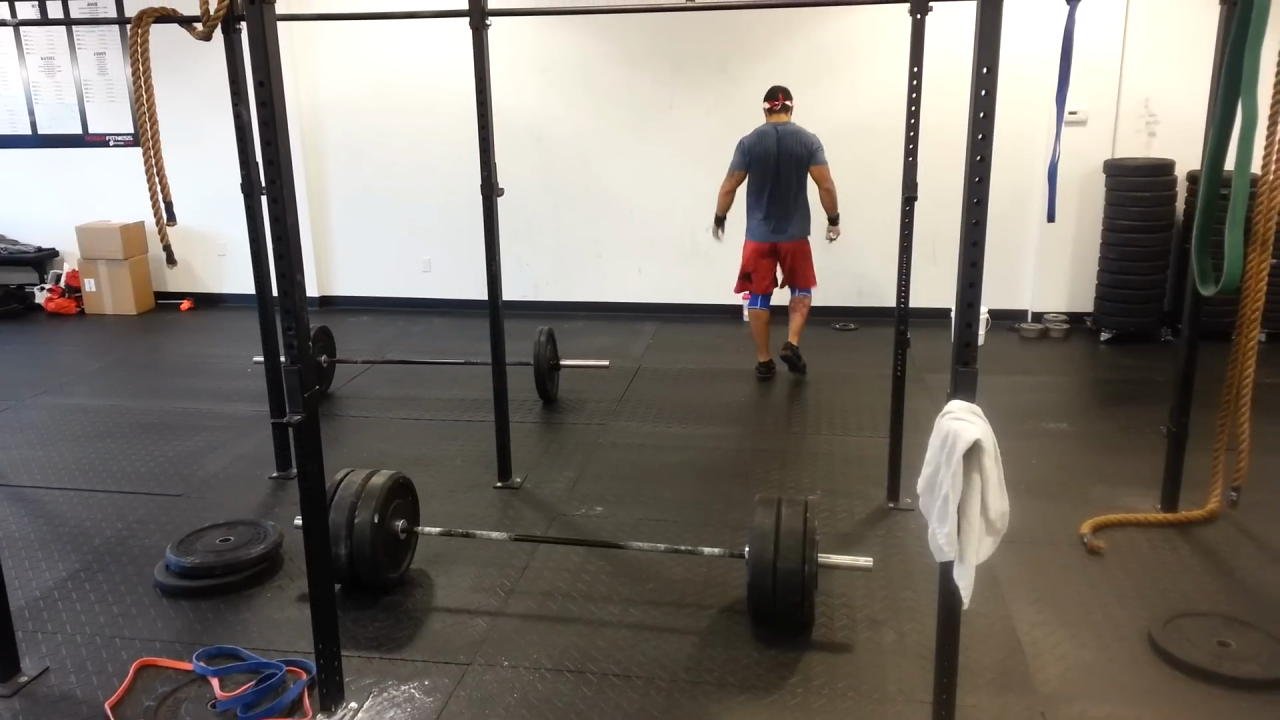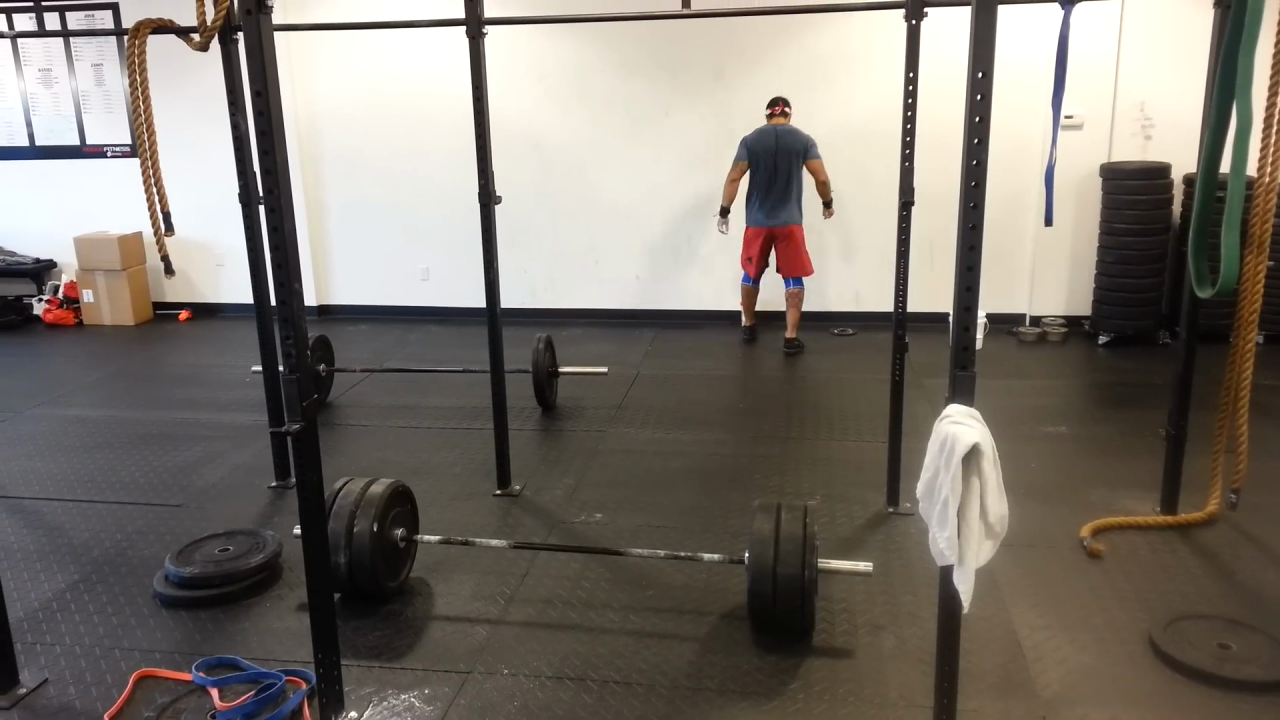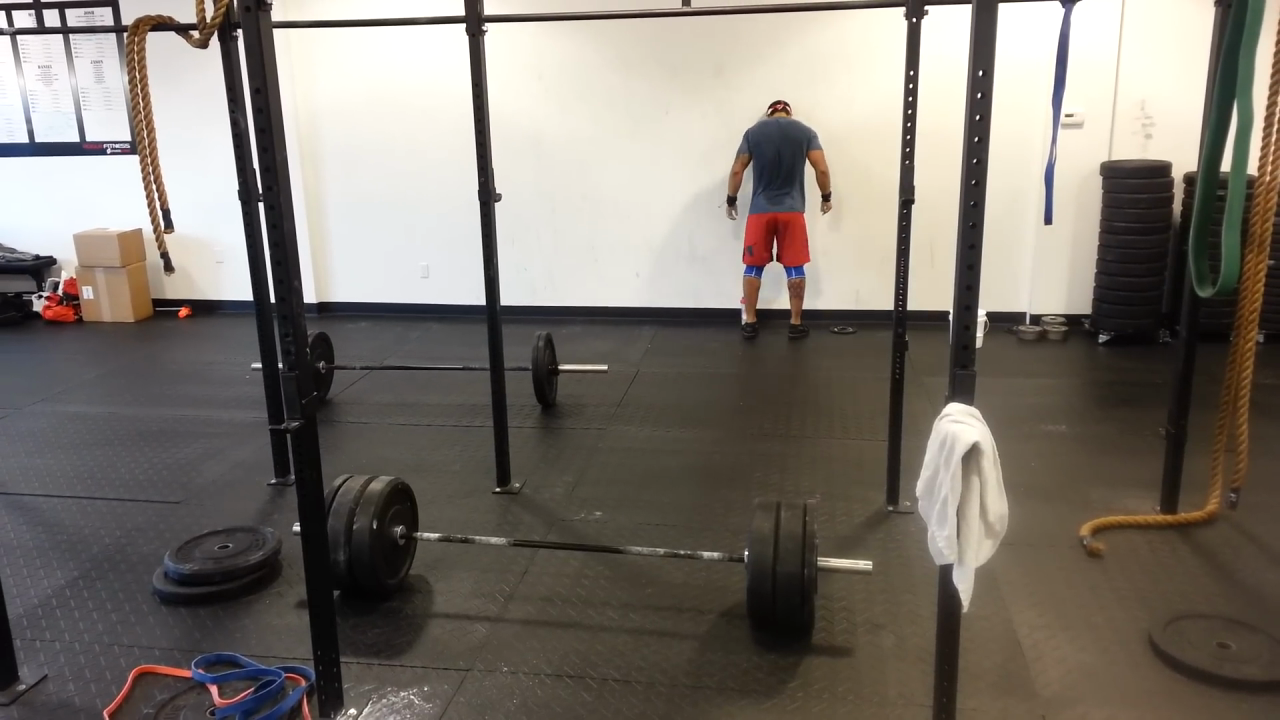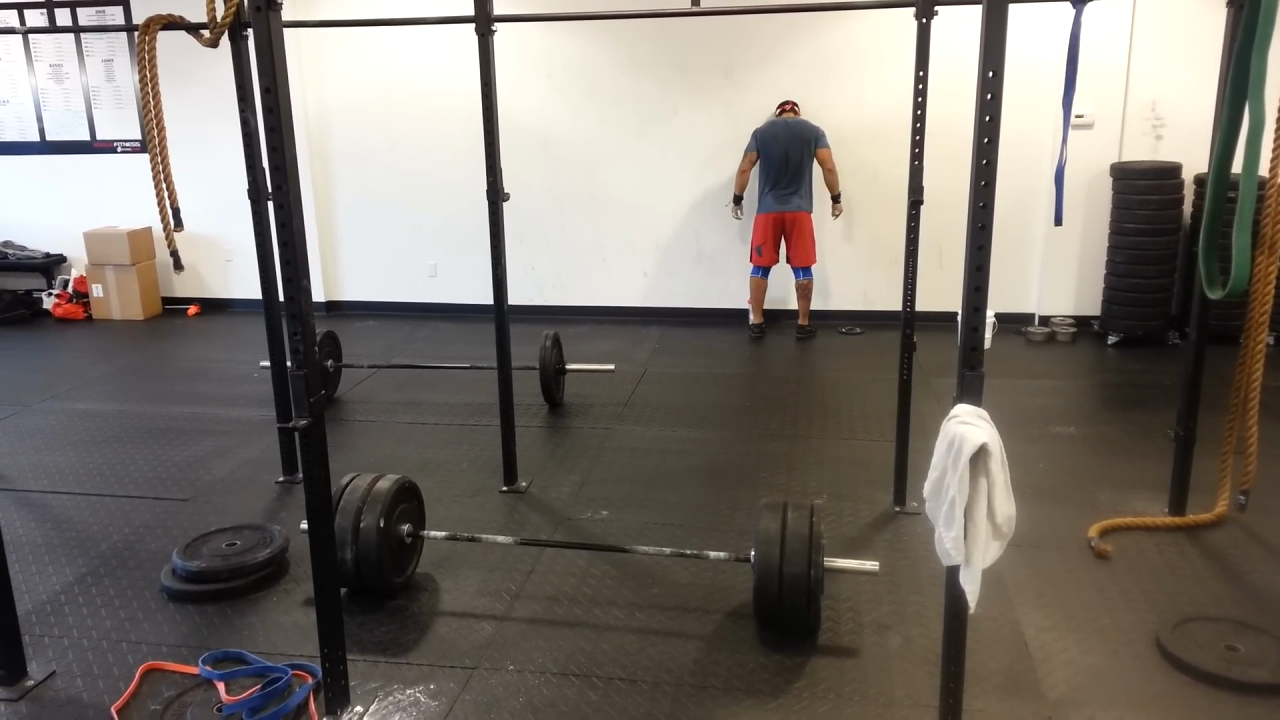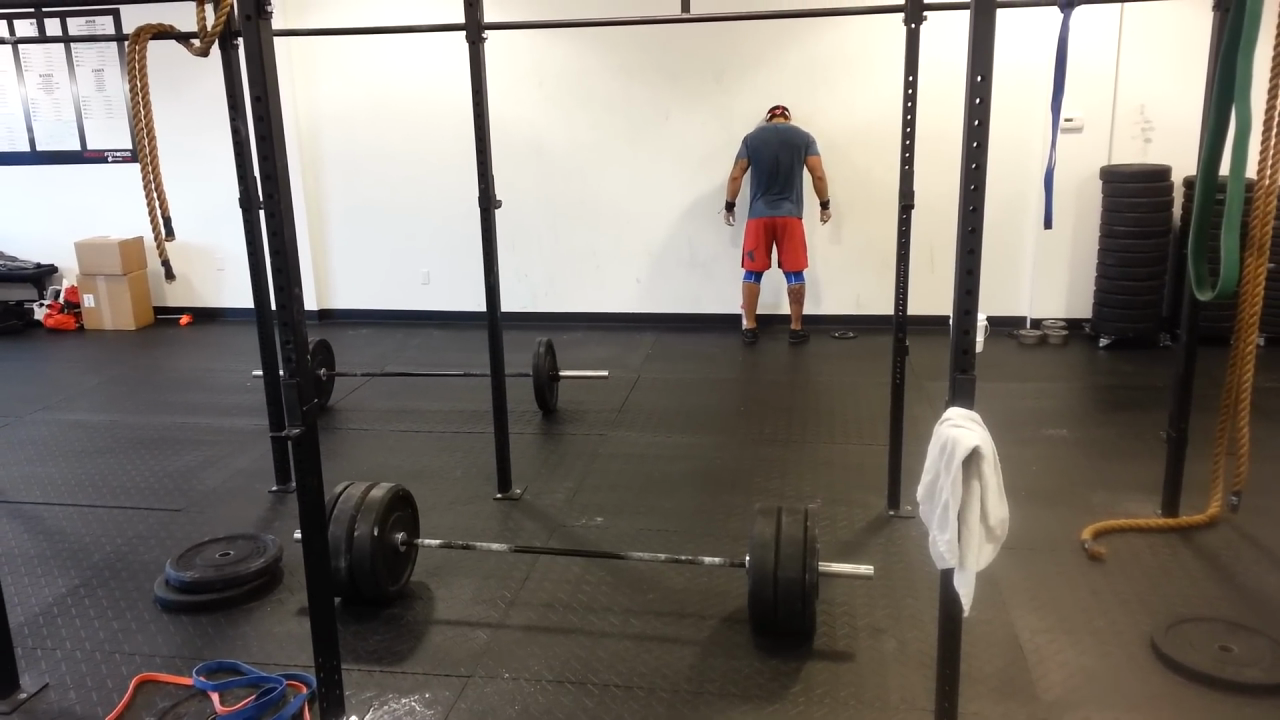
dt=0.7s
person 1, frame 1
left shoulder: (749, 142)
right shoulder: (808, 140)
left elbow: (729, 187)
right elbow: (826, 185)
left wrist: (719, 219)
right wrist: (833, 220)
left hip: (758, 235)
right hip: (795, 234)
left knee: (758, 296)
right knee: (801, 290)
left ankle: (764, 361)
right ankle: (792, 345)
person 1, frame 2
left shoulder: (751, 140)
right shoulder: (803, 140)
left elbow: (734, 178)
right elbow: (822, 178)
left wrist: (723, 212)
right wrist: (828, 203)
left hip: (757, 221)
right hip: (790, 222)
left knee: (751, 273)
right knee: (794, 278)
left ankle: (749, 325)
right ankle: (791, 337)
person 1, frame 3
left shoulder: (753, 132)
right shoulder: (805, 132)
left elbow: (737, 170)
right elbow: (822, 169)
left wrist: (731, 201)
right wrist: (826, 197)
left hip: (760, 210)
right hip: (792, 210)
left knee: (753, 265)
right knee: (794, 267)
left ankle: (750, 322)
right ankle: (796, 324)
person 1, frame 4
left shoulder: (761, 132)
right shoulder: (813, 131)
left elbow: (744, 168)
right elbow: (828, 167)
left wrist: (737, 200)
right wrist: (836, 199)
left hip: (767, 210)
right hip: (799, 210)
left knee: (760, 266)
right knee: (802, 267)
left ankle: (756, 323)
right ankle: (803, 324)
person 1, frame 5
left shoulder: (751, 138)
right shoulder: (804, 137)
left elbow: (736, 175)
right elbow: (818, 175)
left wrist: (729, 207)
right wrist: (825, 205)
left hip: (759, 215)
right hip: (790, 215)
left knee: (753, 271)
right knee: (795, 272)
left ankle: (750, 328)
right ankle: (796, 329)
